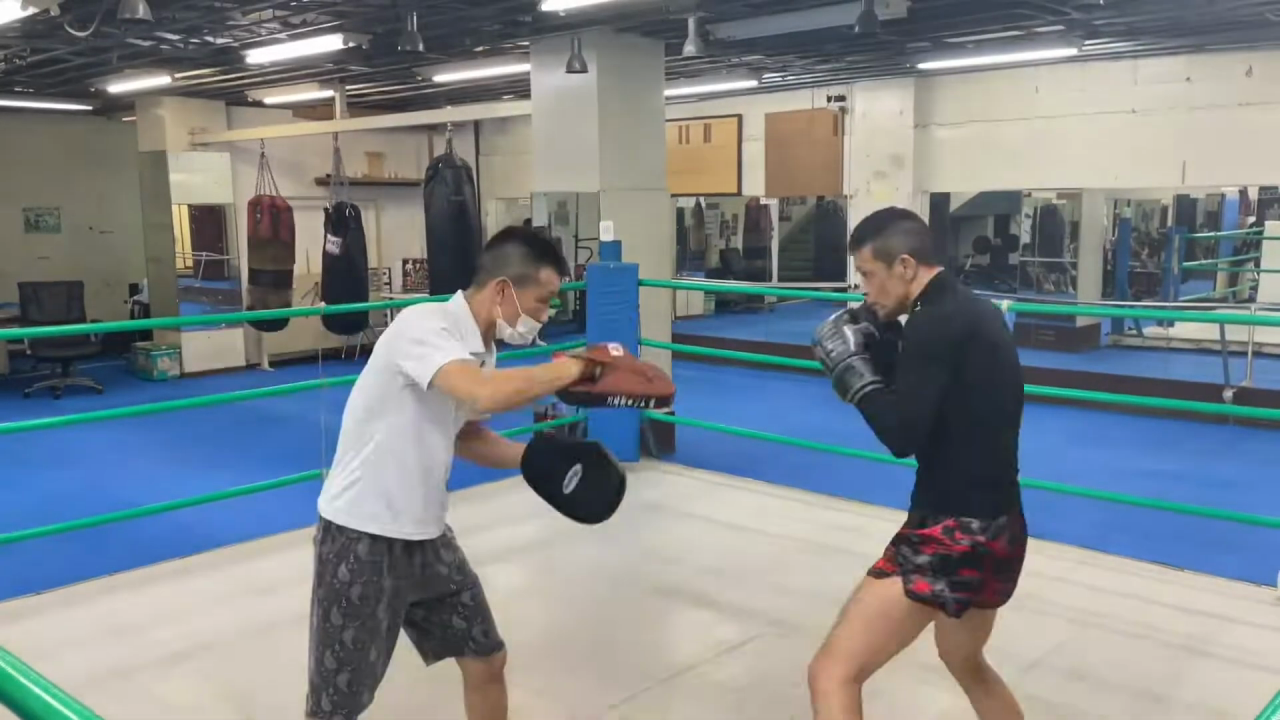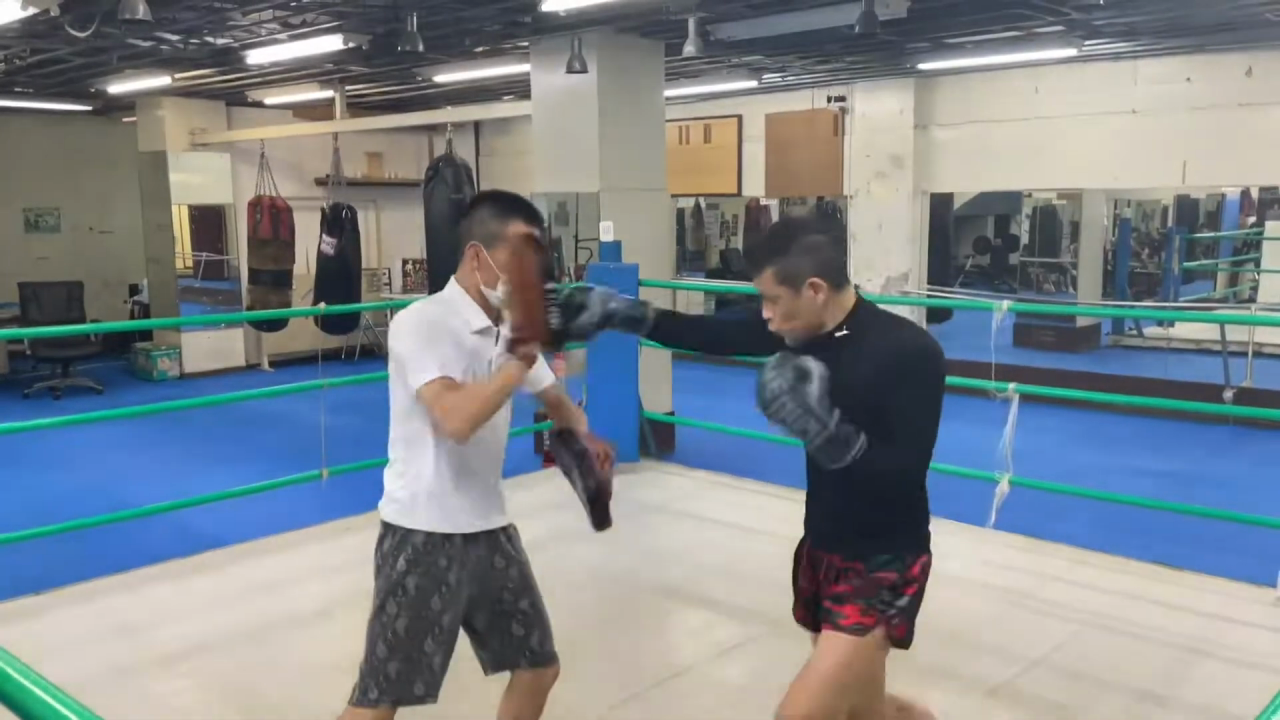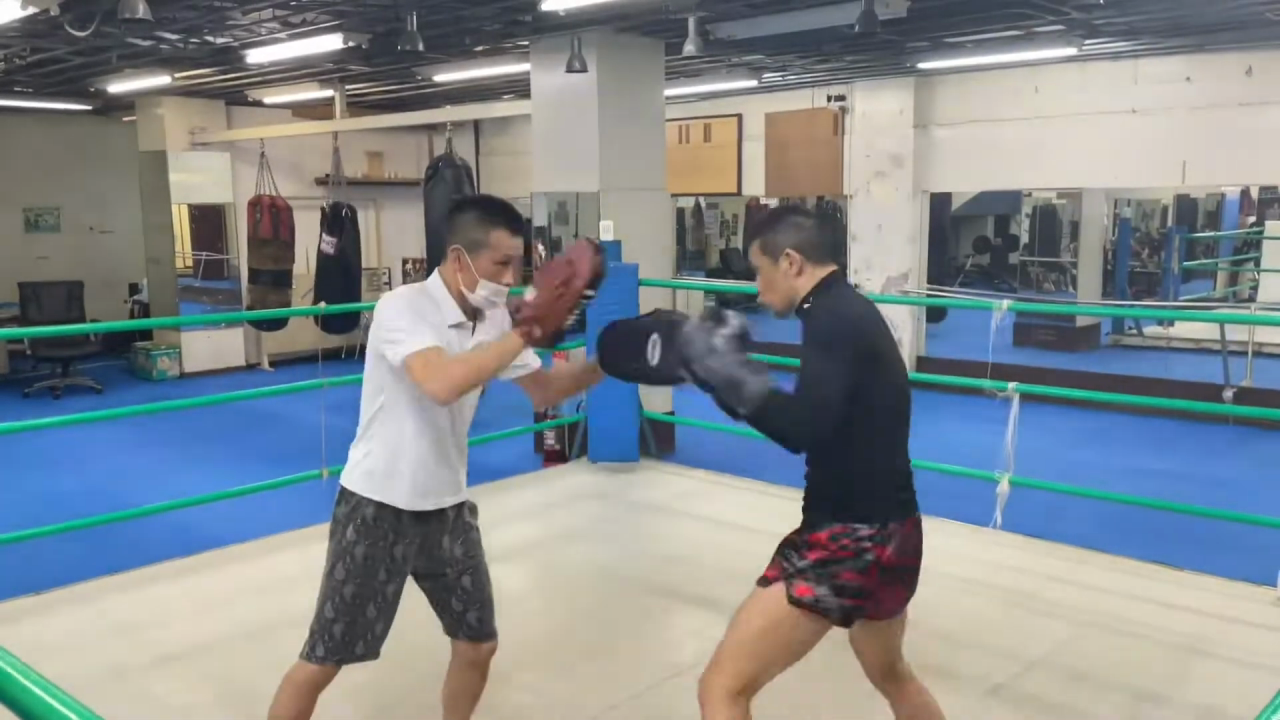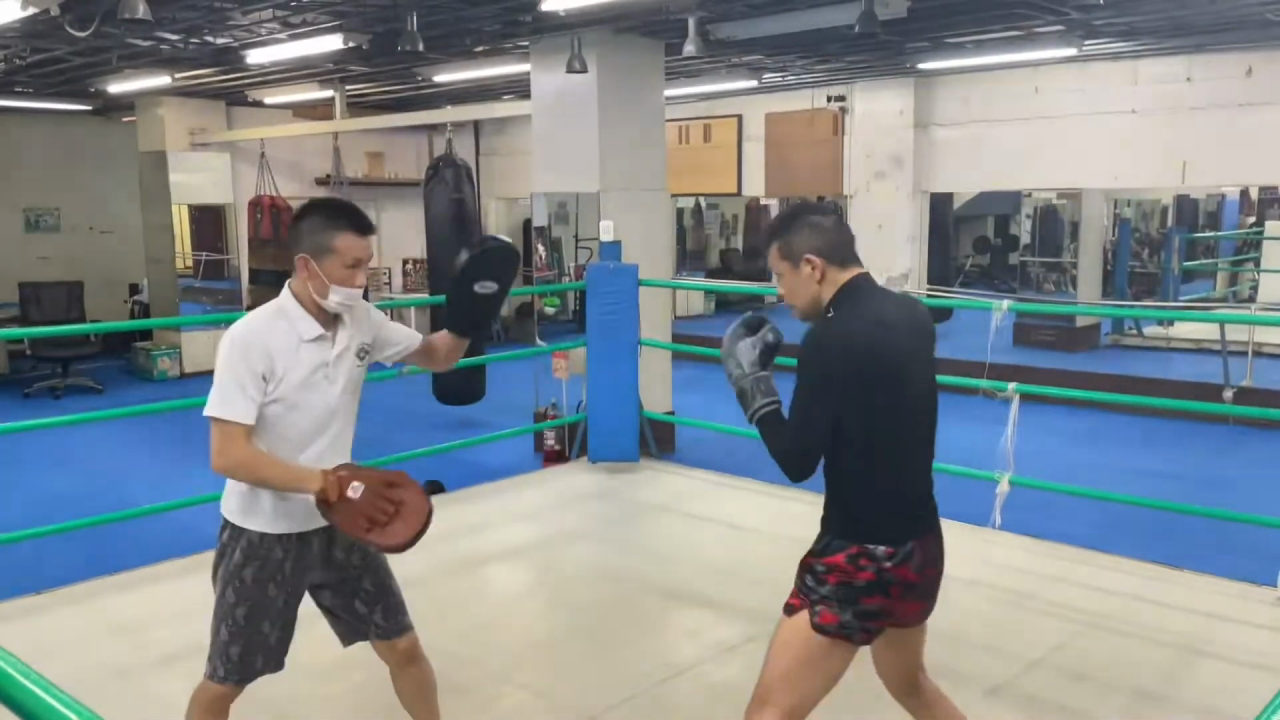
dt=0.7s
person 1, frame 1
left shoulder: (478, 348)
right shoulder: (420, 326)
right elbow: (487, 394)
right wrist: (578, 366)
left hip: (424, 533)
right hip: (359, 537)
left knee: (487, 659)
person 1, frame 2
left shoulder: (511, 327)
right shoulder: (419, 324)
left elbow: (556, 401)
right elbow: (457, 421)
left wrist: (584, 438)
right wrist: (525, 354)
left hip: (491, 530)
right hip: (422, 536)
left knee: (539, 669)
person 1, frame 3
left shoulder: (493, 317)
right shoulder: (402, 307)
left elbow: (545, 390)
right elbow: (446, 386)
left wrist: (604, 363)
right wrist: (534, 329)
left hip: (447, 508)
right hip: (379, 509)
left knee: (478, 645)
right knee: (322, 662)
person 1, frame 4
left shoulder: (361, 321)
right shoulder: (249, 339)
left elbow: (434, 355)
right elbow: (227, 456)
left wrist: (463, 325)
right wrist: (322, 482)
left hip: (337, 527)
right hip: (262, 535)
left knee: (402, 648)
person 2, frame 1
left shoulder: (940, 322)
right shoulder: (973, 312)
left elbow: (902, 435)
left wrist: (851, 367)
right wrist: (880, 347)
left hip: (954, 533)
right hip: (996, 530)
left knee: (833, 675)
right knee: (967, 665)
person 2, frame 2
left shoulder: (911, 353)
right shoulder: (815, 335)
left elbow: (900, 481)
right elbow: (693, 329)
left wrist: (821, 427)
right wrist: (618, 311)
left hip: (887, 569)
right hip: (828, 555)
person 2, frame 3
left shoulder: (831, 320)
right shoulder: (852, 313)
left elbow: (805, 431)
right elbow: (803, 420)
left wrist: (728, 363)
right wrist: (705, 369)
left hip: (847, 538)
right hip: (894, 529)
right knee: (888, 672)
person 2, frame 4
left shoulder: (834, 339)
right shoulder: (908, 313)
left elbow: (796, 459)
left wrist: (749, 375)
left hip: (857, 555)
right hip: (916, 543)
